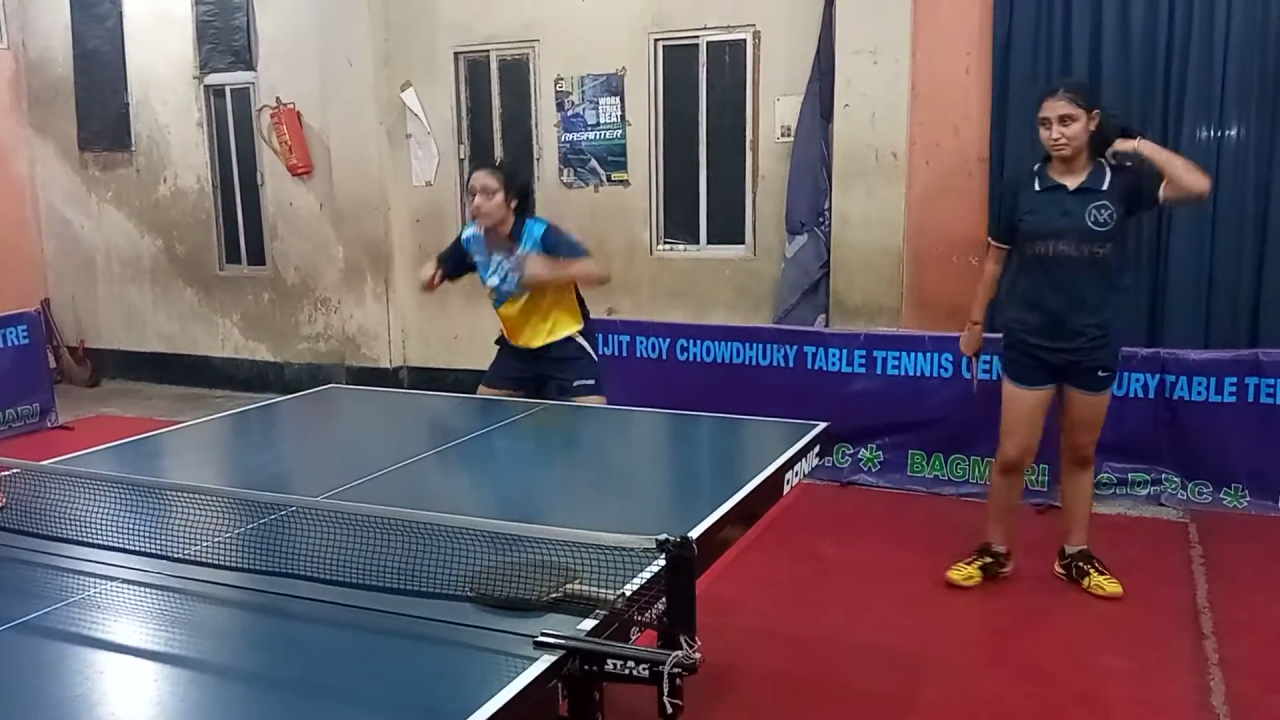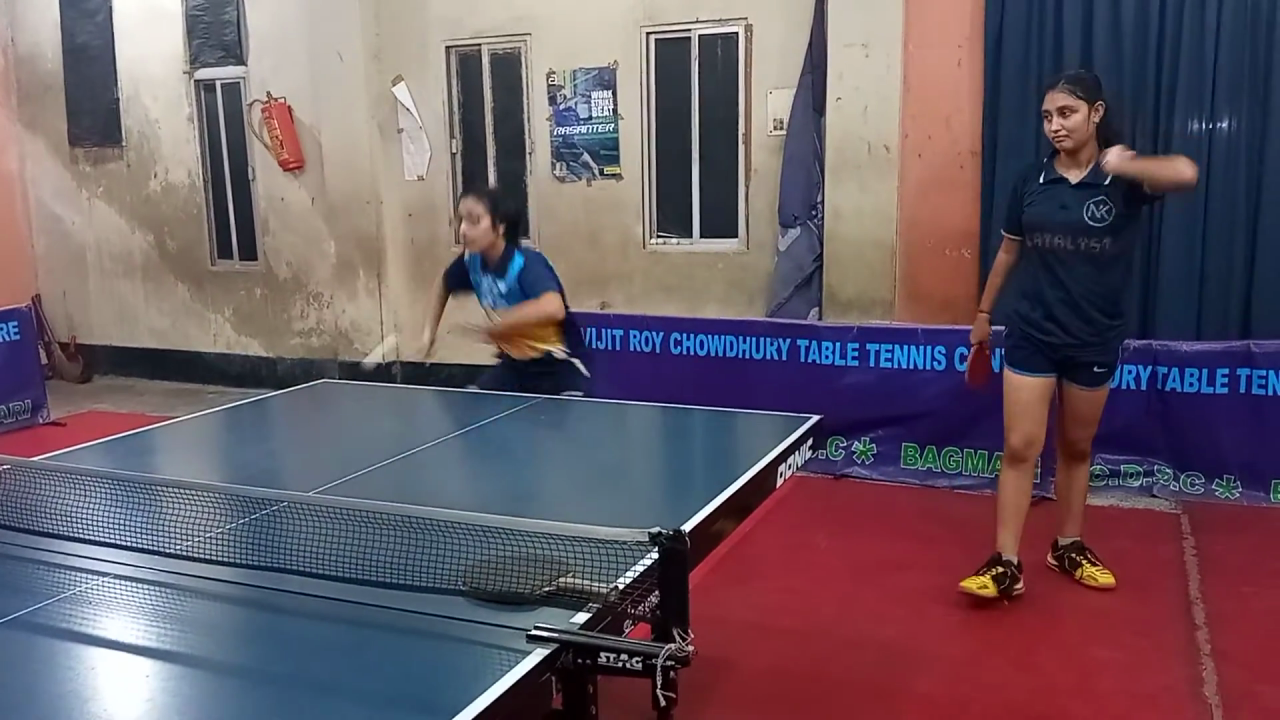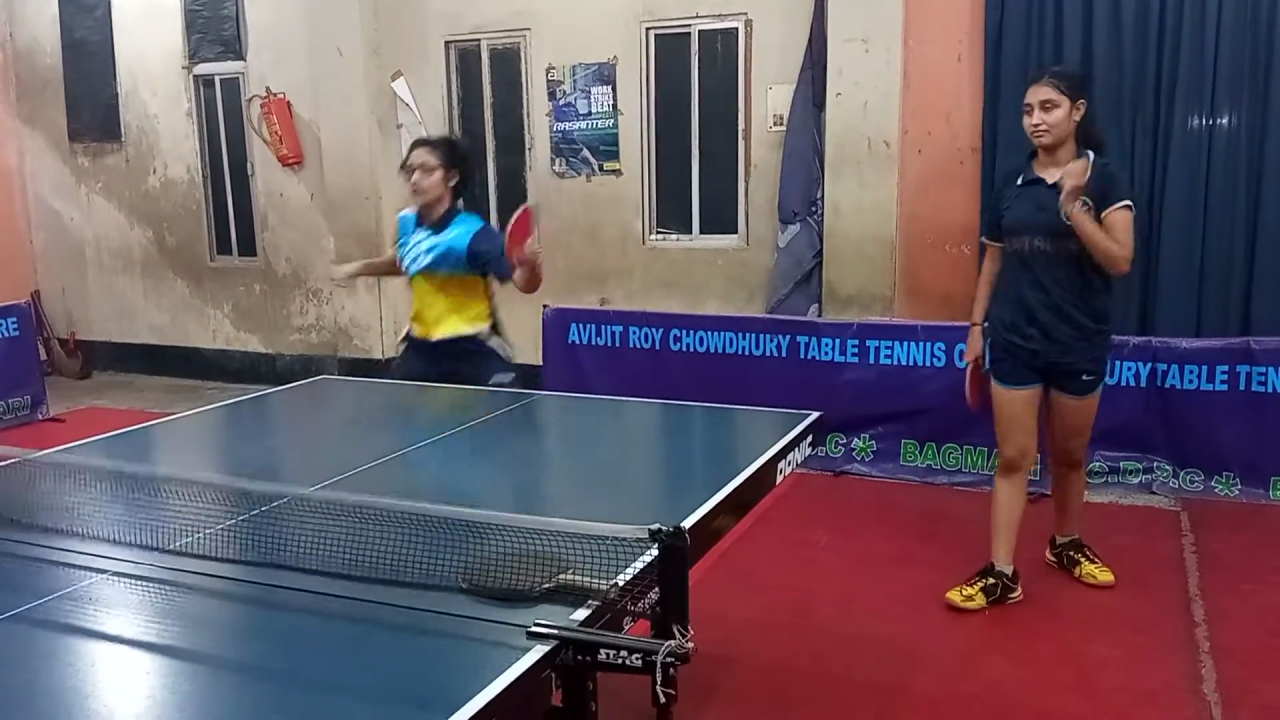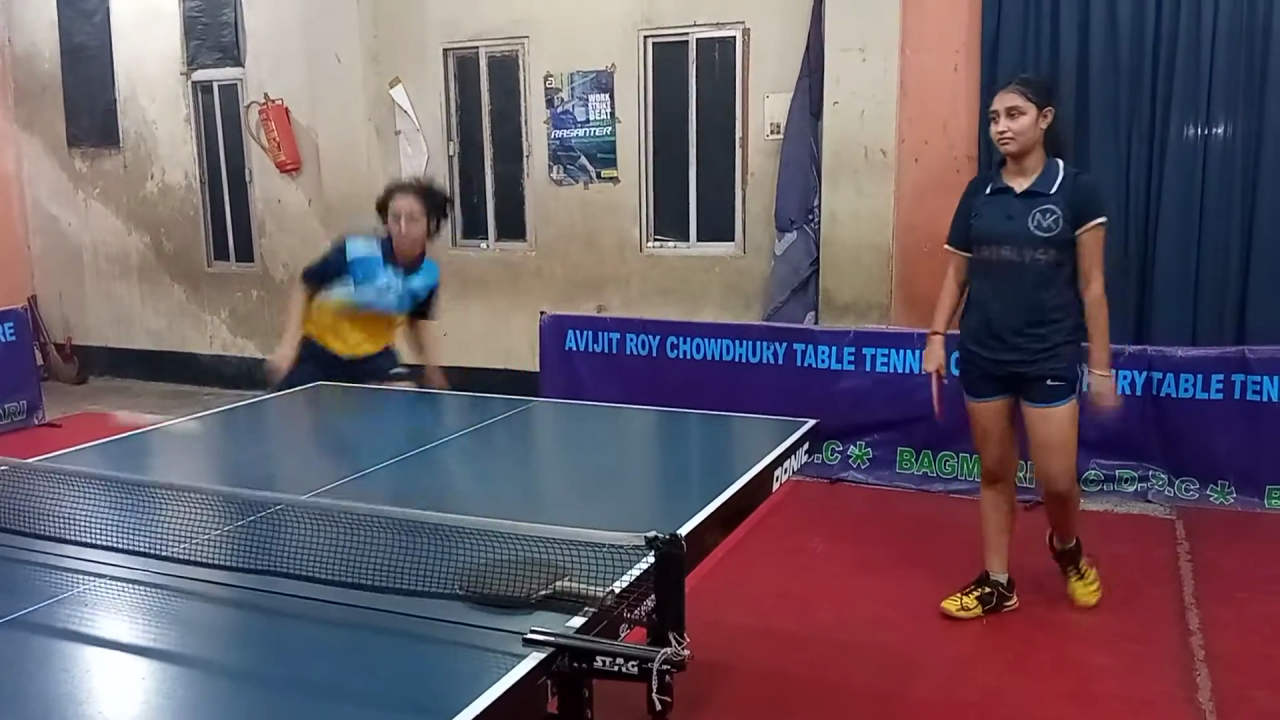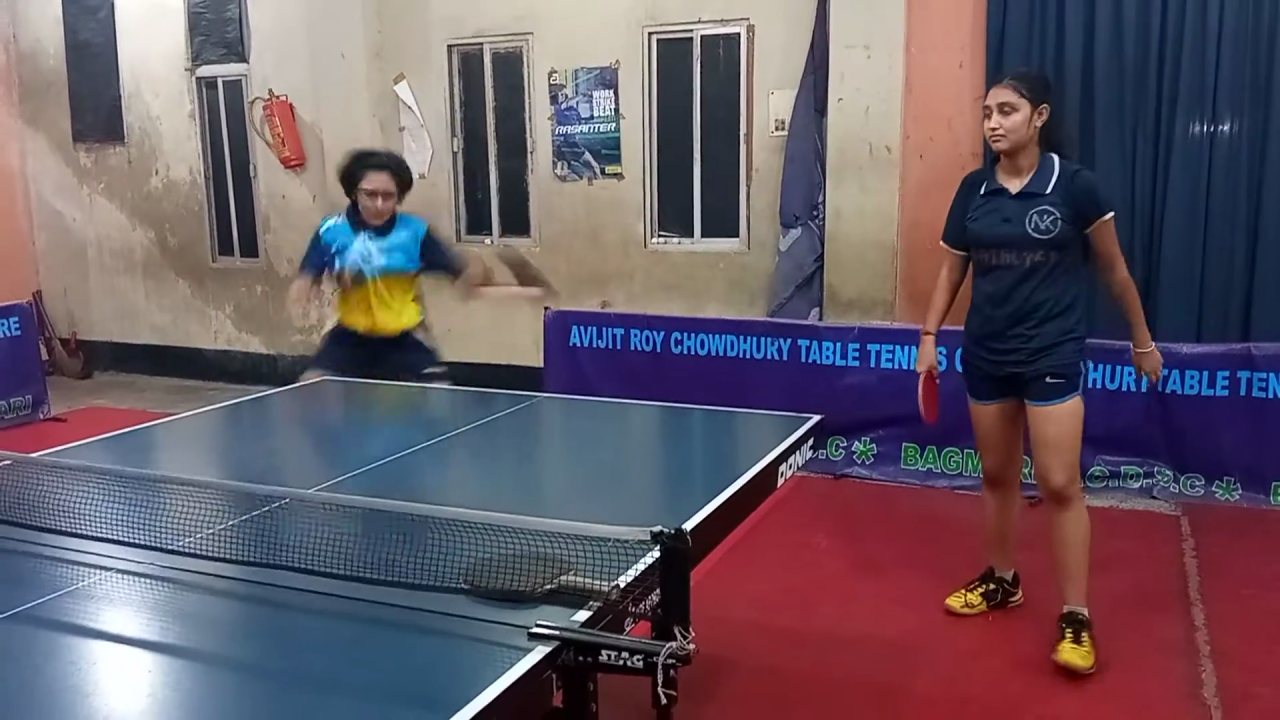
dt=0.3s
person 1, frame 1
left shoulder: (1123, 181)
right shoulder: (1022, 187)
left elbow: (1199, 187)
right elbow: (995, 260)
left wrist: (1143, 147)
right wrist: (974, 324)
left hip: (1093, 344)
right hip: (1028, 341)
left knee: (1080, 454)
right knee: (1013, 455)
left ankle: (1074, 554)
right ankle: (994, 551)
person 1, frame 2
left shoulder: (1128, 174)
right shoulder: (1031, 180)
left elbow: (1185, 173)
right elbow: (1009, 253)
left wrist: (1124, 162)
right wrist: (984, 314)
left hip: (1095, 339)
right hip: (1029, 334)
left knee: (1077, 448)
right knee: (1020, 449)
left ankle: (1067, 548)
right ankle: (1004, 564)
person 1, frame 3
left shoulder: (1104, 177)
right shoulder: (1010, 184)
left elbow: (1119, 261)
left wrist: (1074, 204)
right wrist: (976, 327)
left hip: (1080, 344)
right hip: (1013, 341)
left knee: (1069, 455)
right knee: (1013, 459)
left ankle: (1066, 544)
right ankle: (1000, 574)
person 1, frame 4
left shoulder: (1076, 190)
right shoulder: (977, 193)
left elbow: (1091, 280)
right elbow: (958, 273)
left wrist: (1099, 359)
right wrist: (936, 338)
left hip: (1049, 357)
right hip: (982, 355)
left knee: (1058, 481)
right knee: (996, 473)
left ankle: (1068, 548)
right ankle: (996, 583)
person 1, frame 5
left shoulder: (1075, 185)
right shoulder: (973, 189)
left elbow: (1113, 270)
right elbow: (952, 269)
left wrist: (1142, 338)
right wrist: (928, 335)
left hip: (1053, 356)
right hip: (985, 355)
left knee: (1060, 486)
right knee: (996, 476)
left ankle: (1075, 618)
right ankle: (1001, 578)
person 2, frame 1
left shoulder: (542, 235)
right shoulder: (471, 239)
left elbow: (601, 274)
right elbow: (438, 274)
left wrist: (551, 271)
right wrist: (430, 274)
left hip: (564, 345)
right hip: (517, 347)
person 2, frame 2
left shoulder: (528, 265)
right shoulder: (472, 259)
left elbow: (554, 310)
right elbow: (445, 286)
left wrist: (497, 324)
right wrist: (430, 330)
left hip: (556, 364)
right hip: (515, 363)
person 2, frame 3
left shoulder: (473, 233)
right shoulder: (406, 220)
left elbow: (525, 284)
left wrist: (530, 266)
right wrist: (359, 267)
left hip: (473, 346)
right hip: (423, 342)
person 2, frame 4
left shoulder: (428, 274)
right shoulder: (354, 253)
right elbow: (305, 287)
left wrist: (430, 368)
right wrist: (289, 340)
left hip: (373, 354)
right hip: (322, 351)
person 2, frame 5
left shoulder: (415, 232)
right shoulder: (331, 231)
left elbow: (465, 275)
right elbow: (305, 282)
left wrist: (478, 274)
right wrist: (302, 290)
left hip: (407, 339)
right hip: (354, 339)
